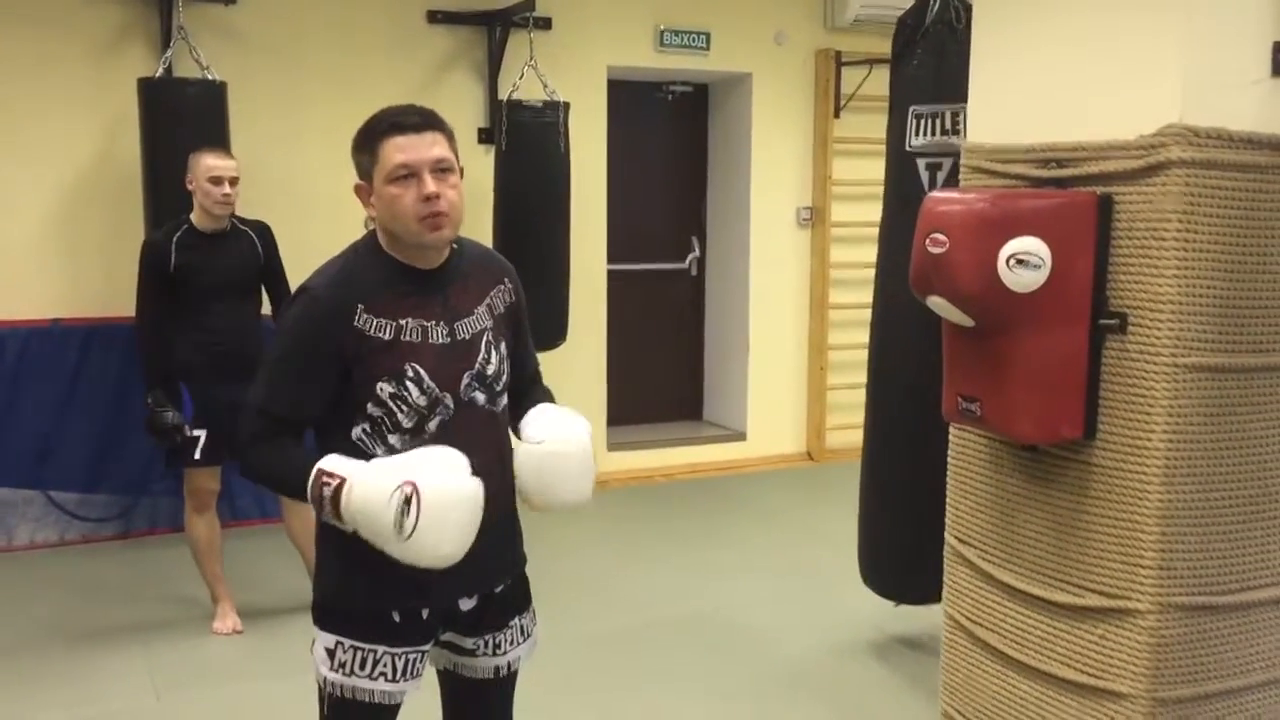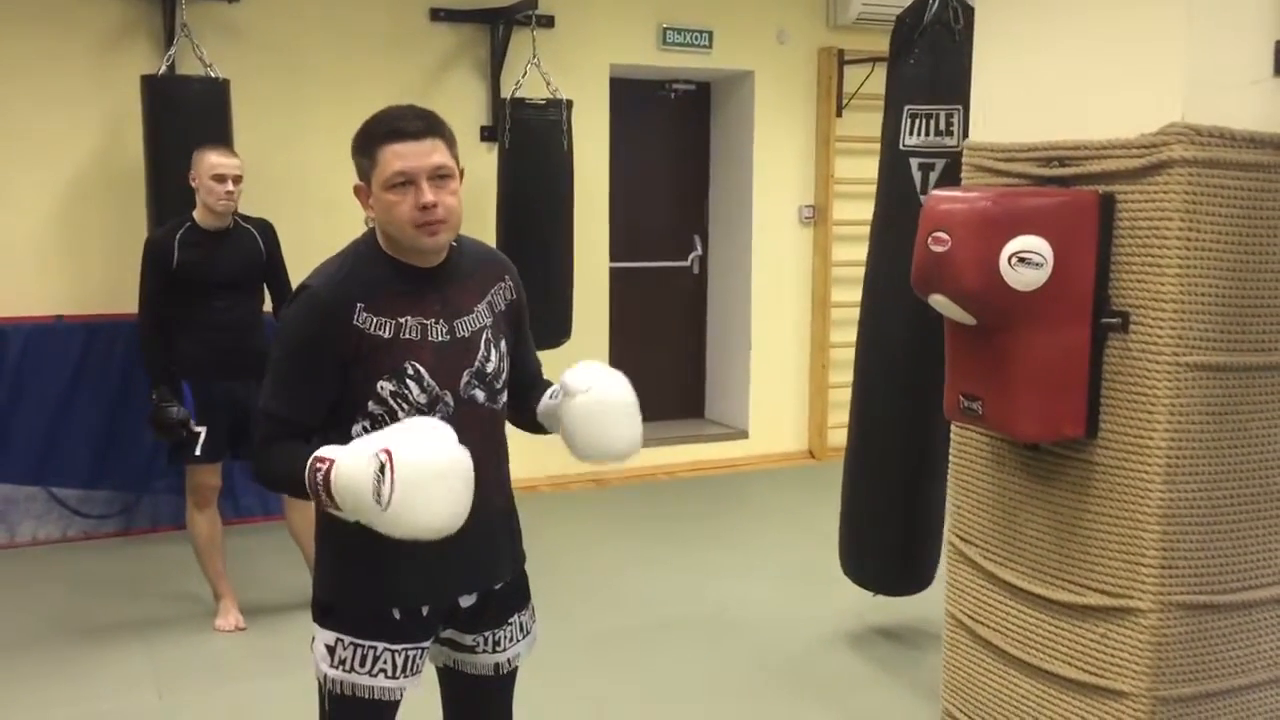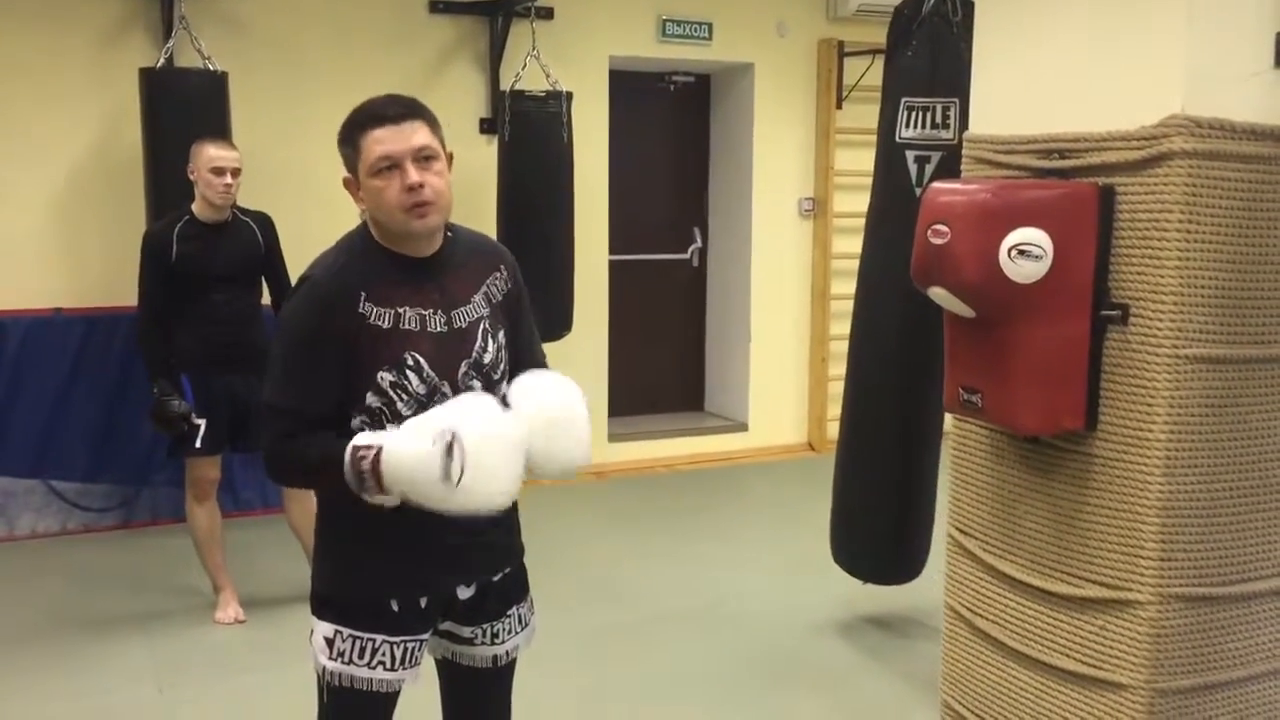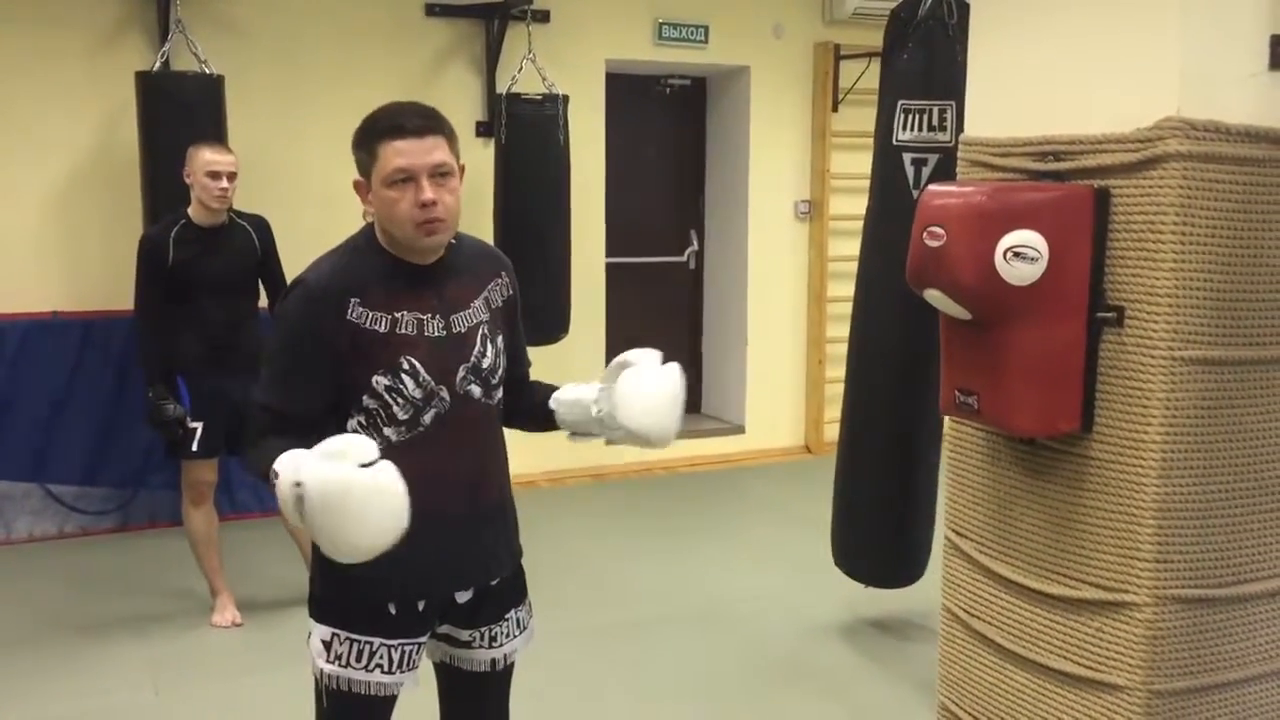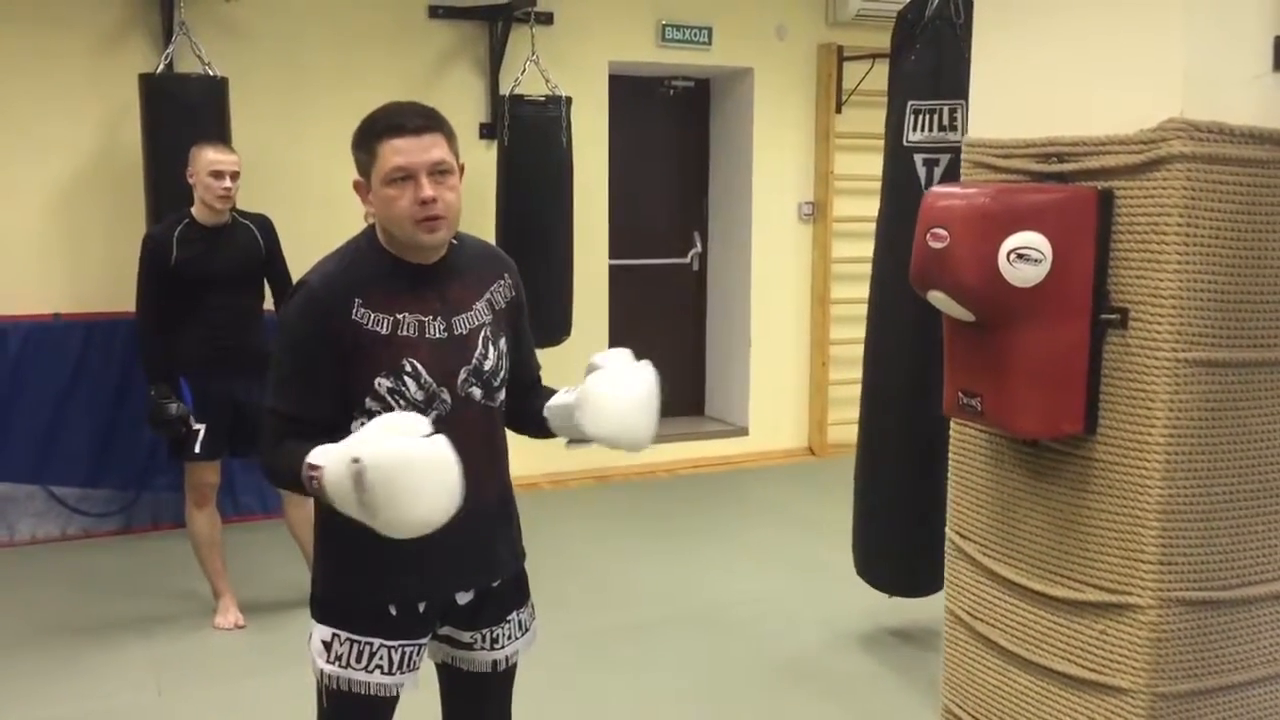
dt=0.3s
person 1, frame 1
left shoulder: (494, 276)
right shoulder: (333, 299)
right elbow: (262, 447)
left wrist: (548, 427)
right wrist: (351, 492)
left hip: (490, 569)
right hip: (372, 583)
person 1, frame 2
left shoulder: (494, 274)
right shoulder: (331, 299)
right elbow: (275, 451)
left wrist: (568, 404)
right wrist: (344, 478)
left hip: (490, 565)
right hip: (372, 582)
person 1, frame 3
left shoulder: (492, 264)
right shoulder: (330, 290)
left elbow: (527, 378)
right elbow: (280, 448)
left hip: (487, 556)
right hip: (369, 572)
person 1, frame 4
left shoulder: (491, 271)
right shoulder: (326, 294)
right elbow: (269, 439)
left wrist: (597, 406)
right wrist: (300, 481)
left hip: (490, 566)
right hip: (369, 576)
person 1, frame 5
left shoulder: (493, 272)
right shoulder: (328, 295)
right elbow: (283, 447)
left wrist: (579, 410)
right wrist: (332, 472)
left hip: (486, 560)
right hip: (369, 577)
person 2, frame 1
left shoulder: (257, 236)
right shoulder: (164, 247)
left elbow: (282, 304)
right elbow: (149, 326)
right wrist: (157, 394)
left hip: (257, 379)
right hip: (196, 385)
right knee: (200, 493)
right ankle: (222, 602)
person 2, frame 2
left shoulder: (259, 234)
right shoulder: (166, 244)
left elbow: (284, 302)
right elbow: (151, 323)
right wrist: (161, 391)
left hip: (259, 376)
right hip: (198, 382)
right knee: (202, 489)
right ankle: (225, 599)
person 2, frame 3
left shoulder: (258, 226)
right shoulder: (165, 237)
left elbow: (283, 296)
right elbow: (150, 317)
right wrist: (161, 384)
left hip: (258, 369)
right hip: (197, 376)
right knee: (202, 481)
right ankle: (224, 591)
person 2, frame 4
left shoulder: (255, 230)
right shoulder: (161, 241)
left elbow: (280, 298)
right elbow: (147, 321)
right wrist: (157, 388)
left hip: (254, 372)
right hip: (194, 378)
right knee: (198, 484)
right ankle: (221, 595)
person 2, frame 5
left shoulder: (258, 229)
right shoulder: (164, 240)
left elbow: (286, 297)
right elbow: (150, 320)
right wrist: (159, 387)
left hip: (258, 372)
right hip: (197, 380)
right knee: (201, 486)
right ankle: (224, 597)
